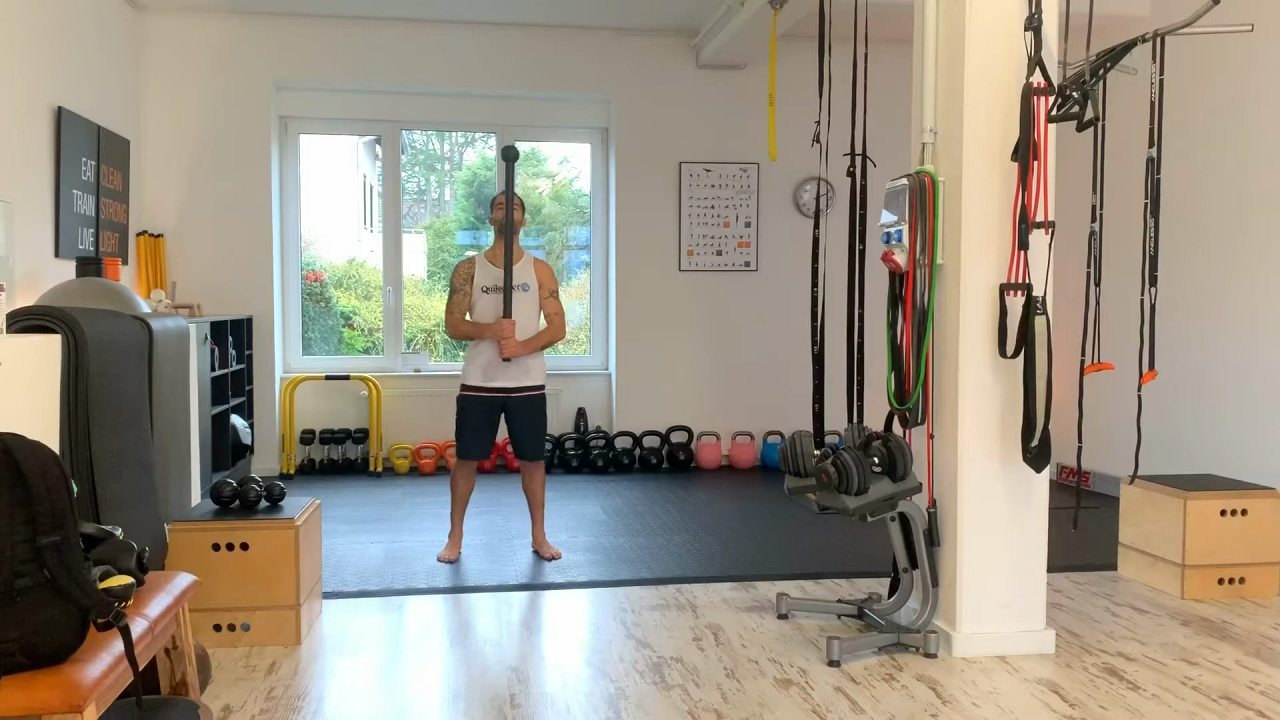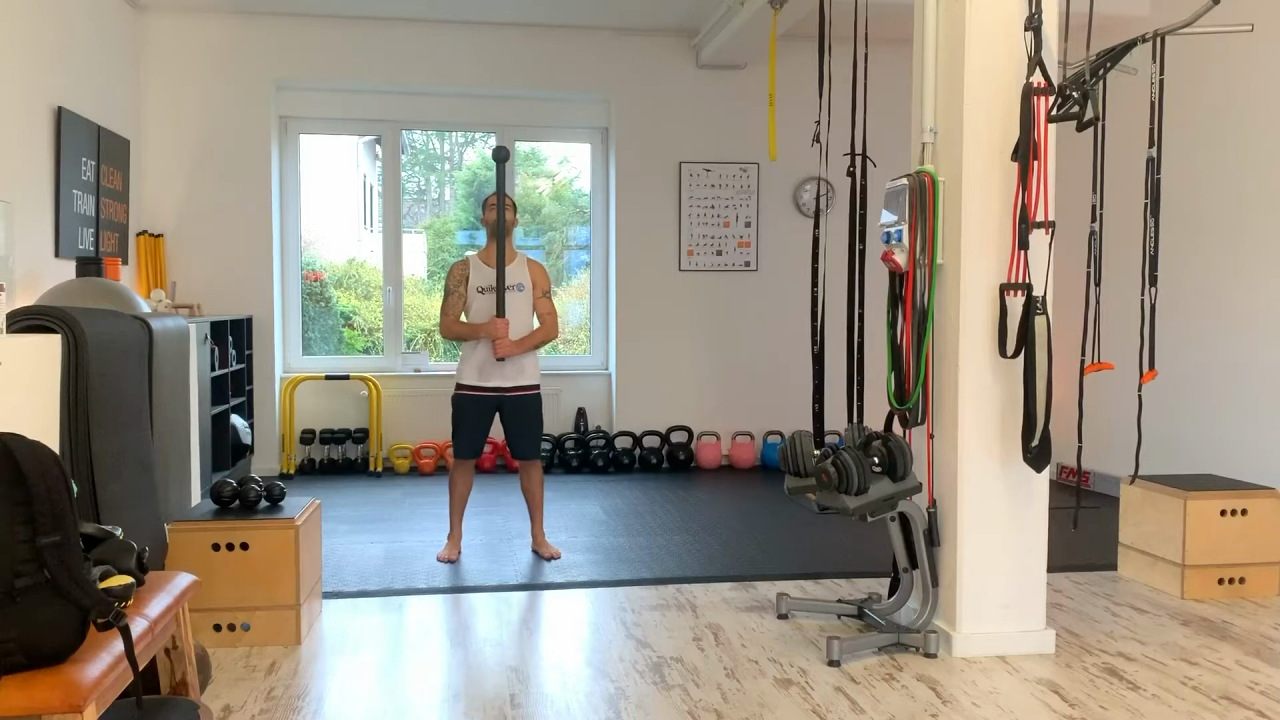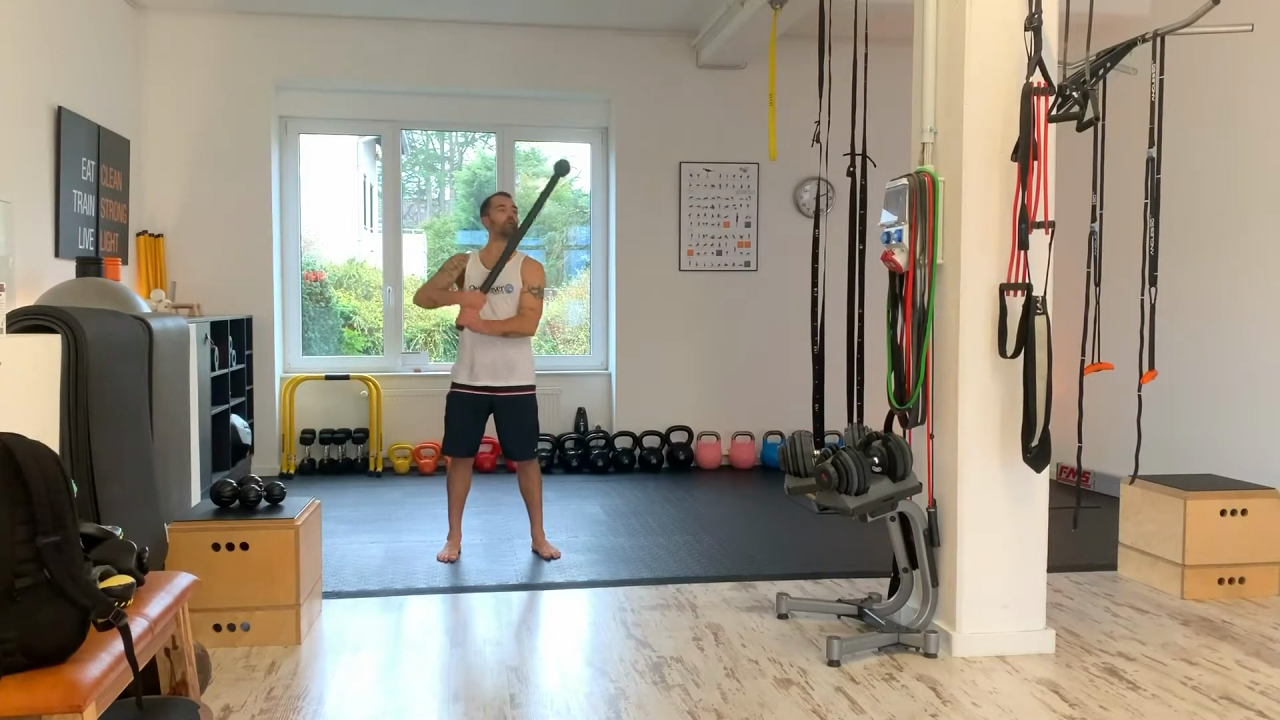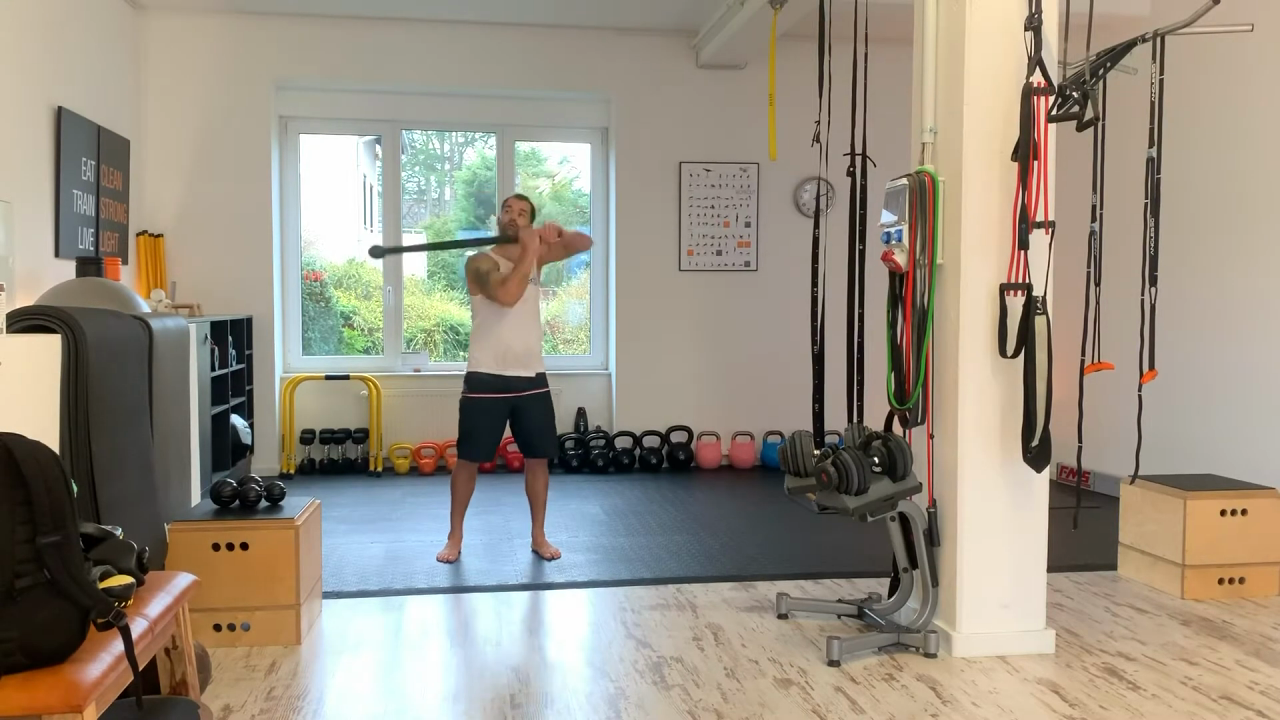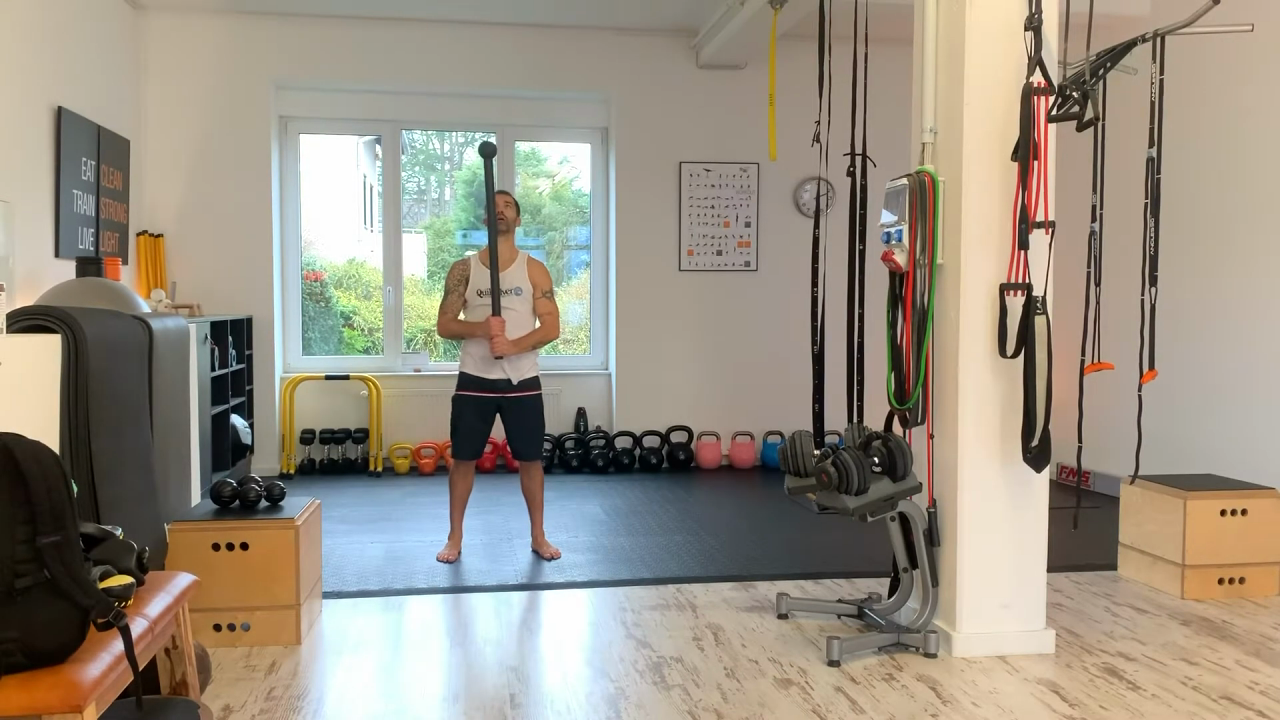
dt=1s
person 1, frame 1
left shoulder: (540, 269)
right shoulder: (468, 268)
left elbow: (558, 327)
right elbow: (452, 324)
left wrist: (524, 346)
right wrist: (490, 330)
left hip: (528, 383)
right hip: (479, 382)
left knee: (533, 460)
right knee: (466, 459)
left ankle: (539, 536)
right ankle: (455, 537)
person 1, frame 2
left shoulder: (533, 270)
right shoulder: (463, 269)
left elbow: (550, 326)
right elbow: (446, 326)
left wrist: (516, 345)
right wrist: (483, 329)
left hip: (522, 383)
right hip: (473, 382)
left knee: (529, 459)
right knee: (463, 459)
left ankle: (538, 536)
right ankle: (454, 538)
person 1, frame 3
left shoulder: (530, 268)
right shoulder: (462, 263)
left elbow: (528, 323)
right elbow: (421, 297)
left wrist: (481, 323)
right wrist: (458, 296)
left hip: (516, 383)
right hip: (468, 381)
left knee: (526, 459)
right knee: (459, 458)
left ankle: (538, 536)
right ankle: (454, 537)
person 1, frame 4
left shoulder: (536, 256)
right shoulder: (480, 262)
left elbow: (585, 243)
right elbow: (508, 295)
left wrist: (559, 233)
right wrist: (528, 250)
left hip: (531, 379)
right hip: (486, 379)
left knee: (538, 457)
right knee: (469, 459)
left ankle: (538, 536)
right ankle: (455, 536)
person 1, frame 5
left shoulder: (534, 269)
right shoulder: (463, 269)
left elbow: (551, 326)
right elbow: (445, 325)
left wrist: (514, 345)
right wrist: (481, 329)
left hip: (523, 381)
right hip: (475, 381)
left knee: (530, 459)
right knee: (464, 459)
left ankle: (538, 536)
right ankle: (455, 537)
